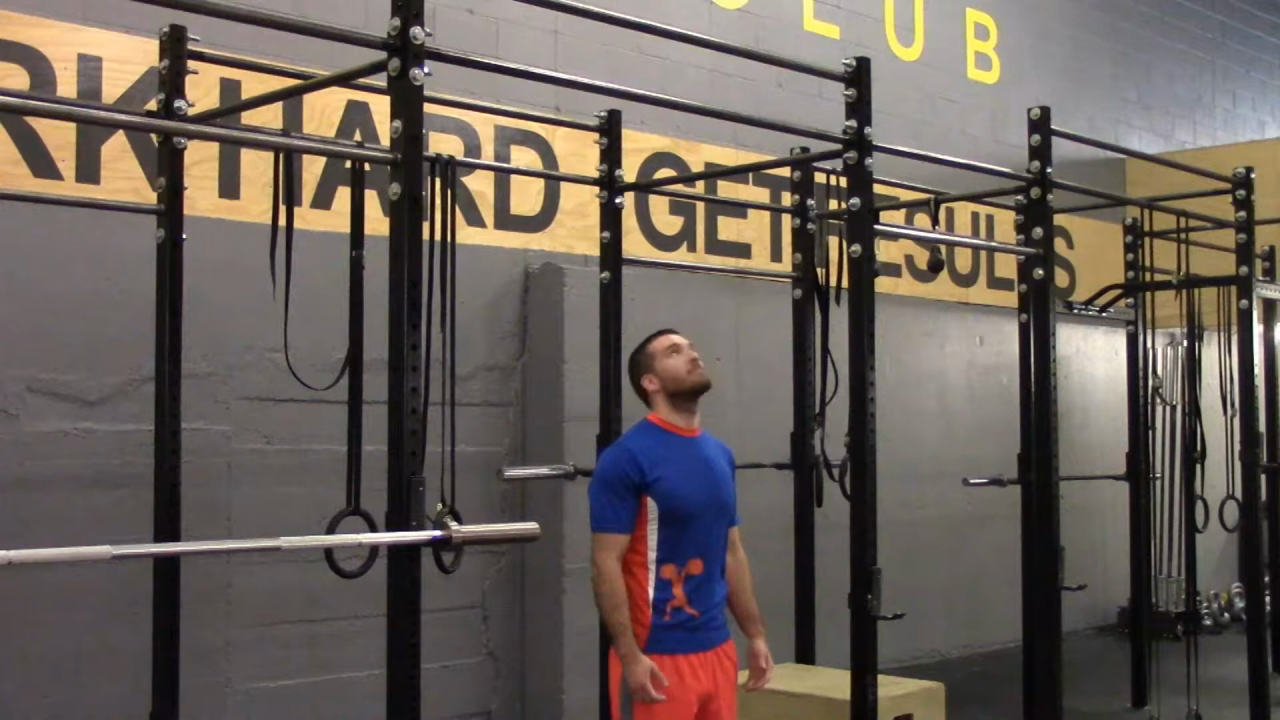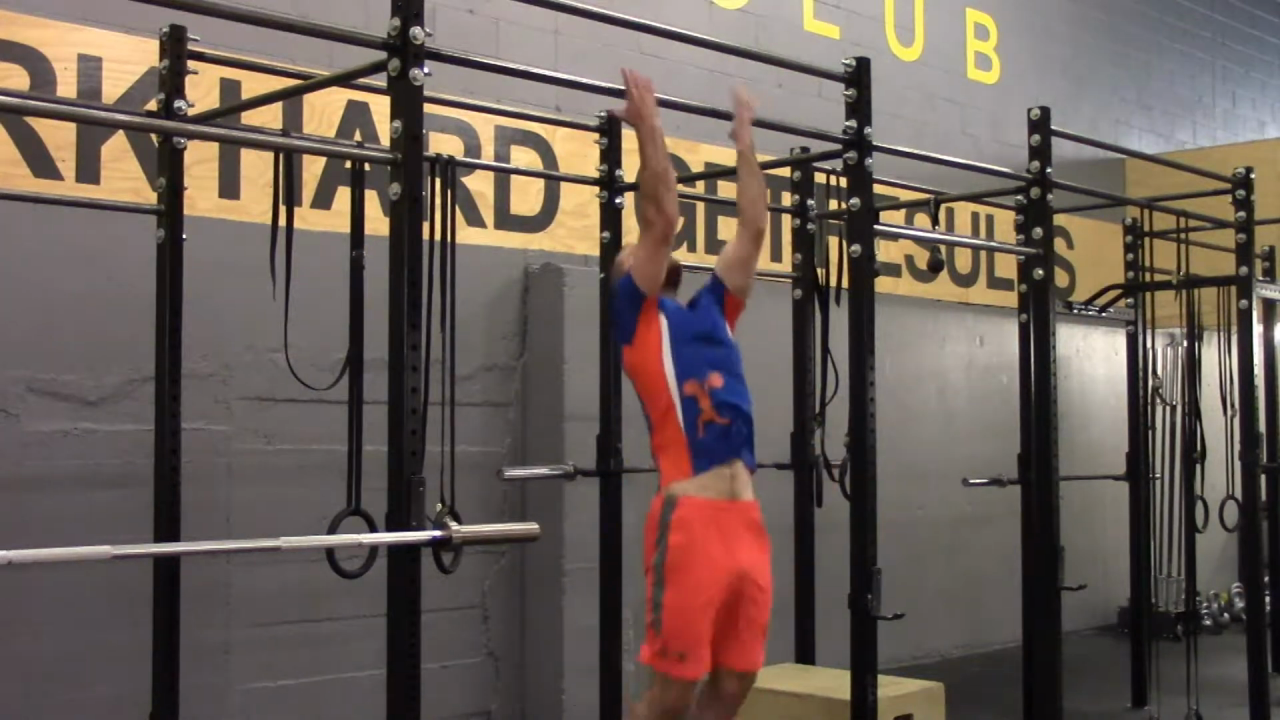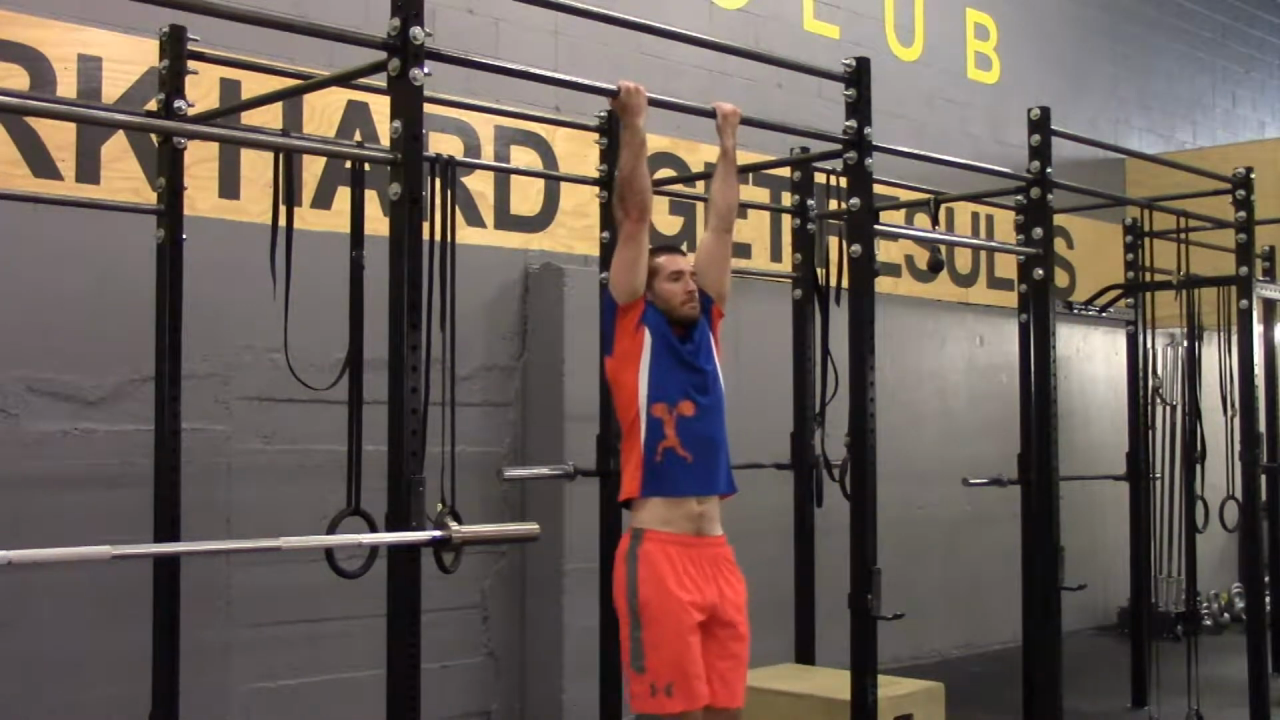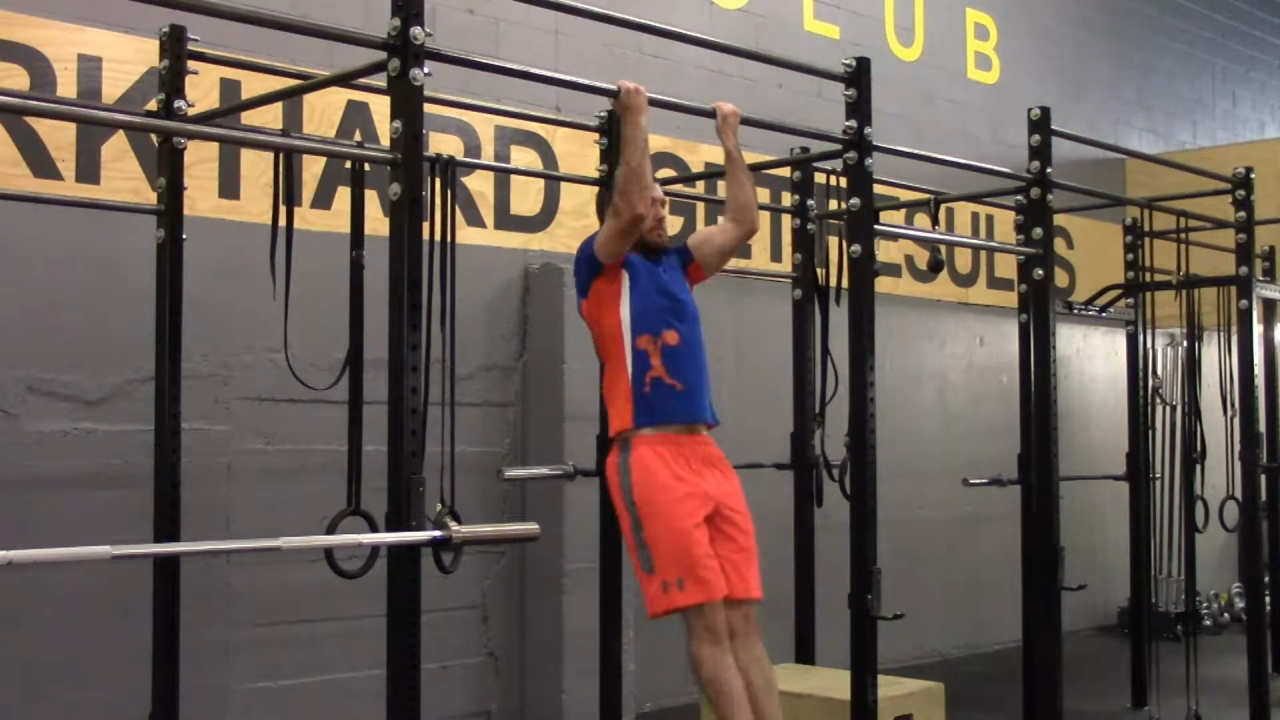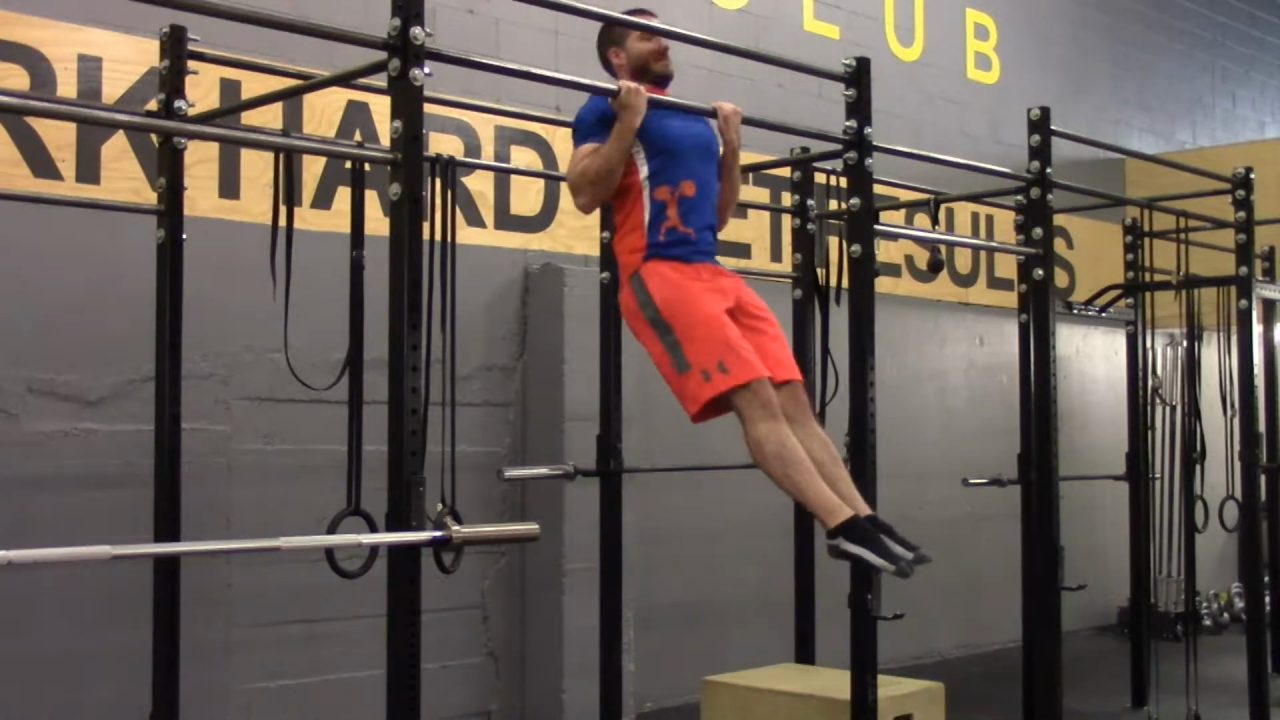
dt=1s
person 1, frame 1
left shoulder: (719, 454)
right shoulder: (627, 457)
right elbow: (606, 564)
left wrist: (755, 634)
right wrist: (628, 654)
left hip: (716, 649)
right hip: (655, 656)
person 1, frame 2
left shoulder: (711, 314)
right shoulder: (639, 320)
left elbow: (753, 230)
right elbow: (662, 218)
left wrist: (745, 137)
right wrist: (647, 126)
left hip: (747, 521)
right hip: (689, 523)
person 1, frame 3
left shoulder: (705, 330)
right shoulder: (631, 331)
left elbow: (721, 227)
right elbow: (634, 218)
left wrist: (726, 140)
right wrist: (633, 124)
left hip: (717, 556)
right hip: (657, 556)
person 1, frame 4
left shoulder: (678, 264)
right shoulder: (602, 267)
left elbow: (743, 224)
right elbow: (629, 212)
left wrist: (728, 140)
right wrist: (633, 122)
left hip: (708, 456)
right hip: (649, 458)
left knee: (743, 618)
right knee: (708, 618)
person 1, frame 5
left shoulder: (696, 121)
right shoulder: (605, 109)
right elbow: (586, 196)
left wrist: (731, 145)
right wrist: (629, 119)
left hip: (715, 274)
right hip: (658, 275)
left knee: (793, 401)
right knee: (757, 401)
left ankle: (864, 520)
right ankle: (843, 526)
